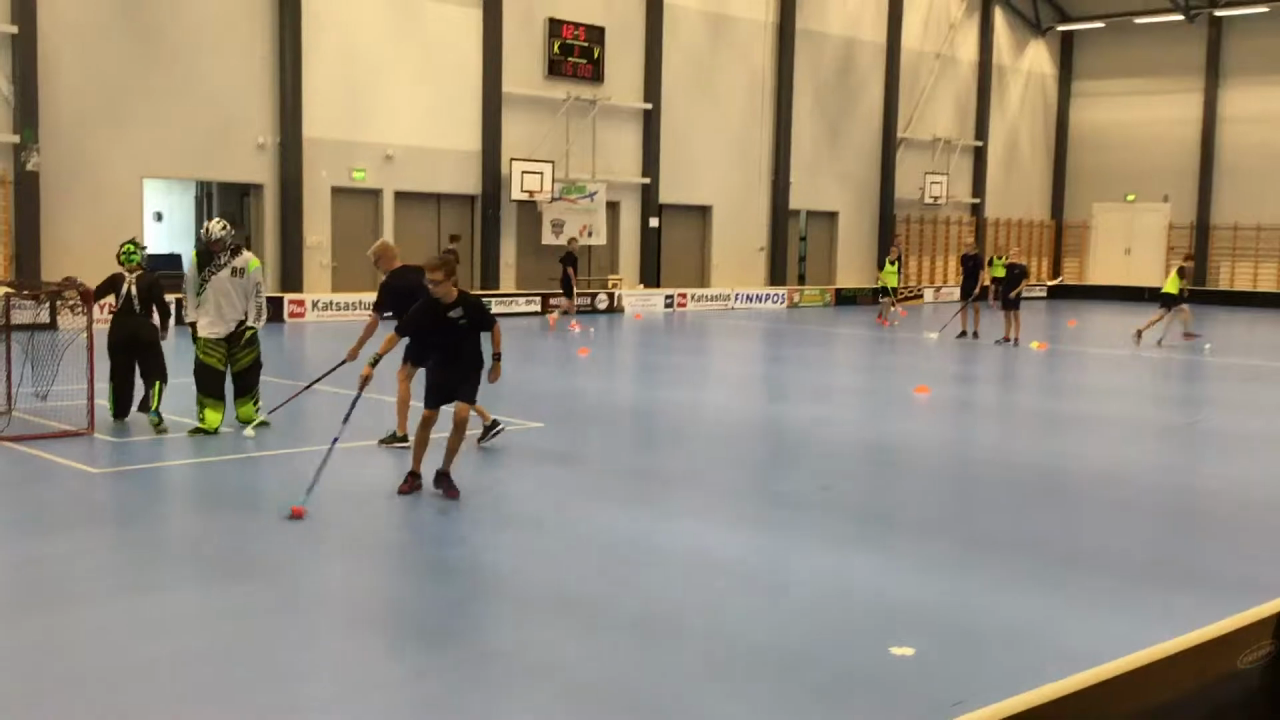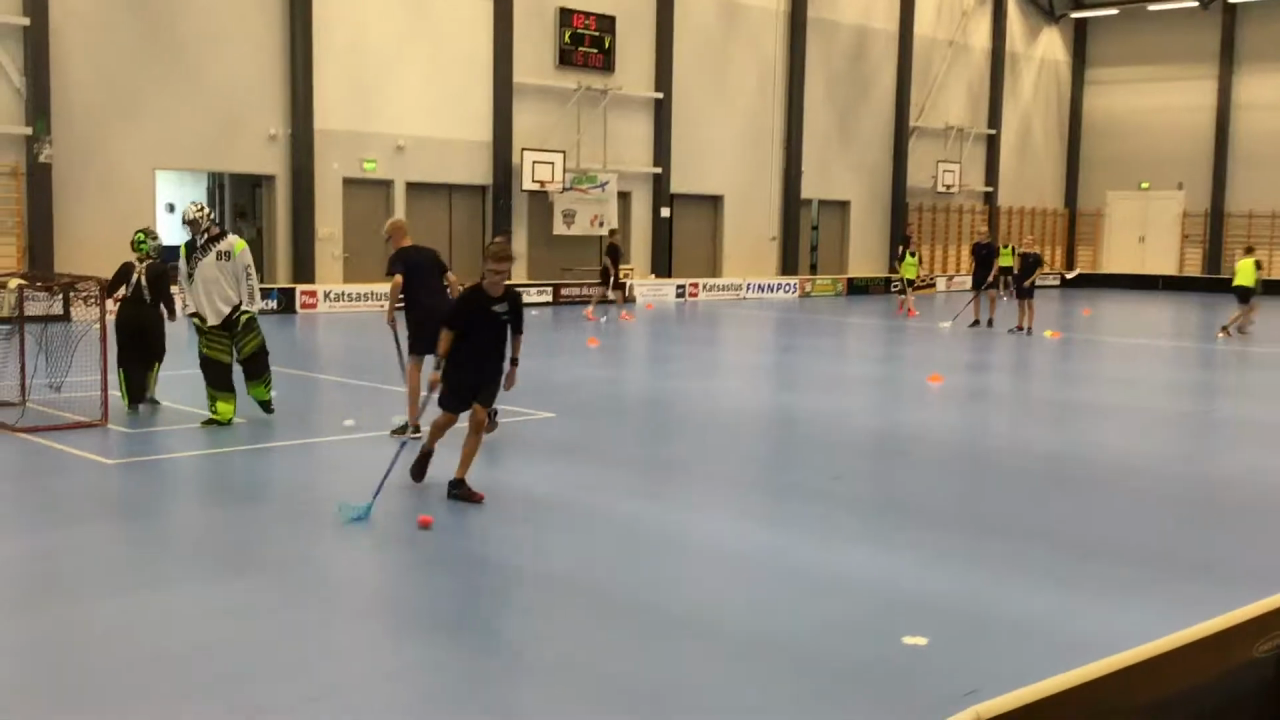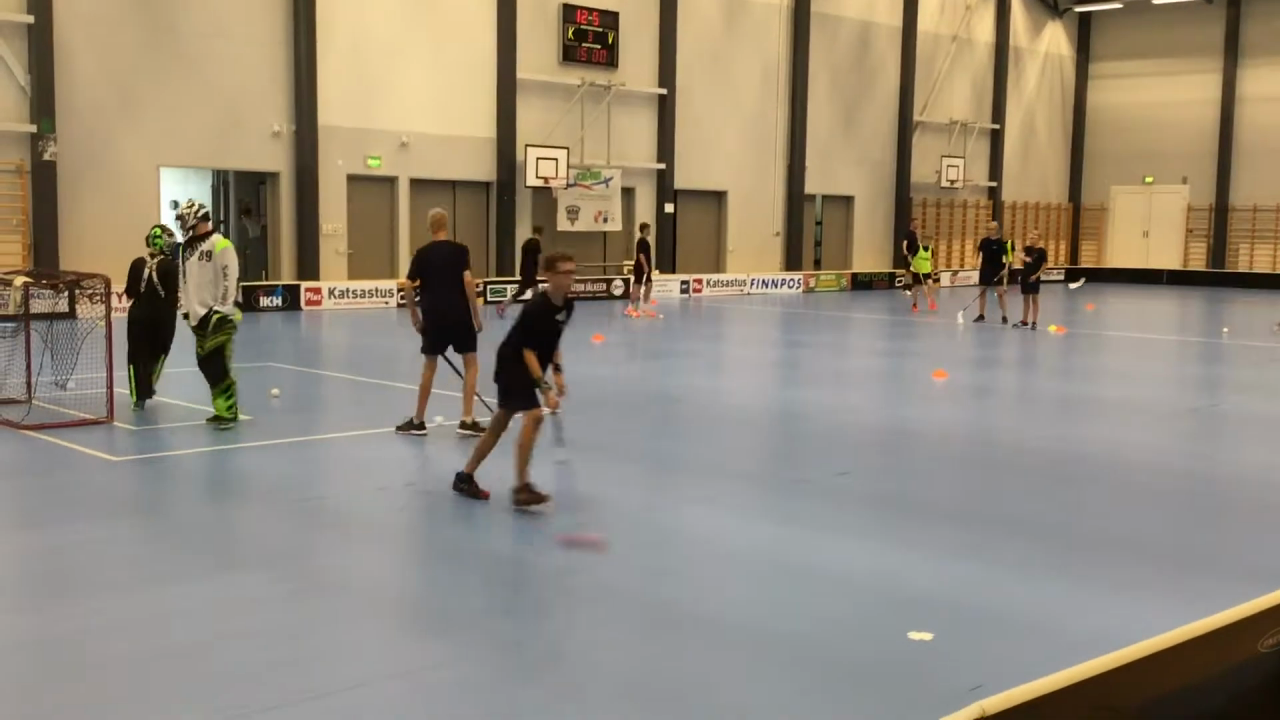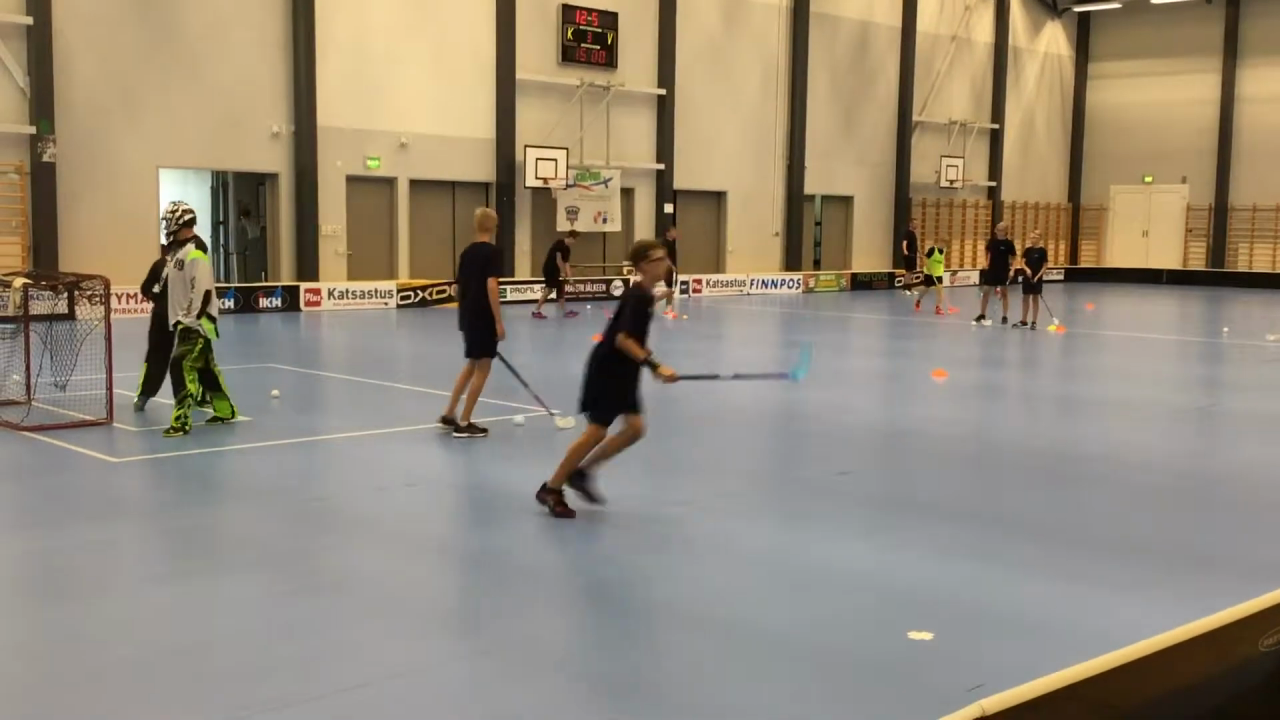
dt=0.3s
person 1, frame 1
left shoulder: (471, 303)
right shoulder: (424, 307)
left elbow: (494, 327)
right elbow: (397, 335)
left wrist: (496, 360)
right wrist: (372, 364)
left hip: (469, 368)
right hip: (439, 366)
left knee: (462, 416)
right knee: (428, 417)
left ankle: (444, 472)
right ankle: (415, 475)
person 1, frame 2
left shoulder: (513, 299)
right shoulder: (469, 297)
left elbow: (516, 333)
right elbow: (448, 331)
left wrist: (514, 365)
right wrist: (438, 367)
left hip: (491, 368)
right hip: (460, 365)
left knee: (479, 420)
right knee: (448, 419)
left ankle: (458, 482)
right ankle: (426, 450)
person 1, frame 3
left shoulder: (568, 305)
right shoulder: (536, 308)
right elbow: (527, 351)
left wrist: (557, 371)
right wrist: (544, 387)
left hip: (535, 368)
right hip: (512, 365)
left knee: (500, 424)
right knee: (534, 416)
left ankle: (466, 477)
right ankle: (521, 488)
person 1, frame 4
left shoulder: (645, 295)
right shoulder: (636, 298)
right elbow: (622, 339)
left wrist: (654, 364)
right wrist: (655, 365)
left hip: (624, 370)
right hip: (607, 369)
left knee: (636, 428)
right knee: (596, 432)
left ankle: (582, 472)
right ankle: (551, 489)
person 2, frame 1
left shoulder: (248, 261)
right shoulder: (198, 260)
left elbow: (256, 295)
right elbow: (190, 290)
left wrist: (252, 324)
right wrist: (192, 320)
left hip: (239, 326)
right hip: (208, 327)
left knee: (248, 369)
right knee: (208, 373)
left ankle: (248, 414)
right ankle: (209, 422)
person 2, frame 2
left shoulder: (234, 244)
right shoulder: (188, 249)
left elbow: (248, 277)
right elbow: (184, 282)
left wrist: (248, 308)
right wrist: (192, 311)
left hip: (237, 312)
right hip: (208, 317)
left knee: (254, 356)
right knee: (214, 365)
left ankle: (262, 395)
right ankle: (221, 412)
person 2, frame 3
left shoulder: (220, 244)
right shoulder: (187, 246)
left elbow: (231, 278)
right elbow: (184, 281)
left wrist: (225, 309)
right wrist: (186, 310)
left hip: (220, 313)
right hip: (200, 314)
left knee: (216, 357)
right knee: (206, 361)
left ankle: (226, 410)
right ankle: (226, 410)
person 2, frame 4
left shoulder: (195, 252)
right shoulder: (178, 248)
left elbow: (203, 291)
left wrist: (189, 320)
right wrist: (178, 319)
left hip: (195, 322)
right hip: (183, 320)
left knee: (182, 367)
right knee: (203, 366)
left ankle: (181, 421)
right ankle: (225, 410)
person 3, frame 1
left shoulder: (389, 285)
right shoulder: (419, 271)
left elbow: (374, 321)
left wrist: (356, 348)
left knee: (404, 376)
left ankle: (400, 434)
right ankle: (488, 422)
person 3, frame 2
left shoulder: (398, 257)
right shoulder: (430, 253)
left elbow: (397, 282)
right elbow: (453, 280)
left wrist: (390, 311)
left hip: (421, 318)
right hip: (446, 315)
left knee: (415, 367)
left ankle: (413, 424)
person 3, frame 3
left shoulder: (423, 253)
right shoulder: (460, 249)
left elbow: (410, 286)
right elbow: (467, 281)
left wrist: (414, 316)
right wrist: (476, 314)
left hip: (433, 317)
right hip: (459, 316)
left knee: (429, 366)
right knee: (470, 364)
left ankle: (417, 421)
right ankle: (467, 420)
person 3, frame 4
left shoulder: (466, 253)
right shoulder: (493, 252)
left elbow: (459, 288)
right elbow: (491, 286)
right wrist: (499, 322)
left hip: (468, 318)
right hip: (484, 319)
left knee: (472, 366)
right knee: (482, 369)
left ankle: (449, 414)
right ankle: (464, 423)
person 4, frame 1
left shoulder: (116, 279)
right shoulder: (150, 280)
left elbow: (92, 296)
right elbow: (162, 308)
right wrist: (164, 328)
left hip: (119, 330)
right hip: (144, 331)
left knee: (120, 372)
right knee: (155, 374)
left ankle: (118, 413)
right ankle: (153, 413)
person 4, frame 2
left shoulder: (126, 267)
right shoulder: (159, 269)
left elbow: (109, 291)
right elbow: (166, 296)
left wrist: (106, 284)
right wrist: (171, 312)
left hip: (127, 317)
right hip: (151, 318)
left knee: (128, 360)
right knee: (154, 356)
left ankle: (132, 401)
right ankle: (146, 394)
person 4, frame 3
left shoulder: (138, 263)
right shoulder: (170, 265)
left elbow: (130, 292)
right elbow: (173, 295)
right wrist: (179, 309)
left hip: (140, 313)
right hip: (163, 313)
left knee: (138, 355)
right knee: (160, 349)
left ankle: (139, 397)
right ankle: (148, 386)
person 4, frame 4
left shoulder: (160, 264)
left elbow: (145, 290)
left hip: (161, 313)
left knee: (156, 356)
left ankle: (142, 396)
right ankle: (200, 398)
